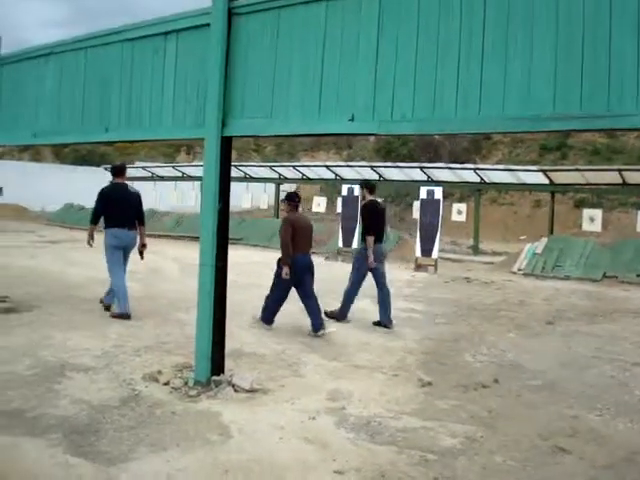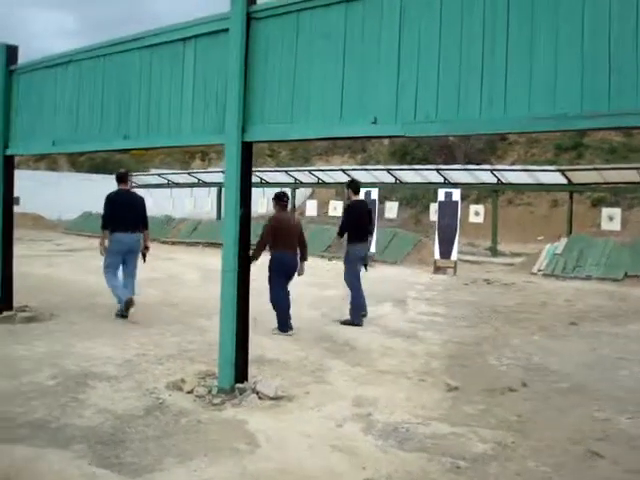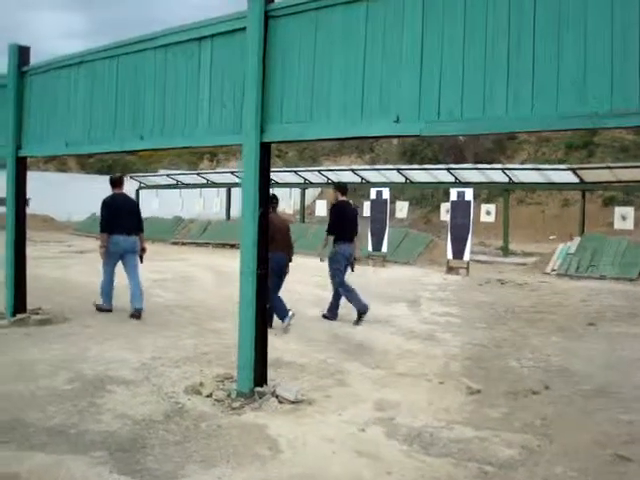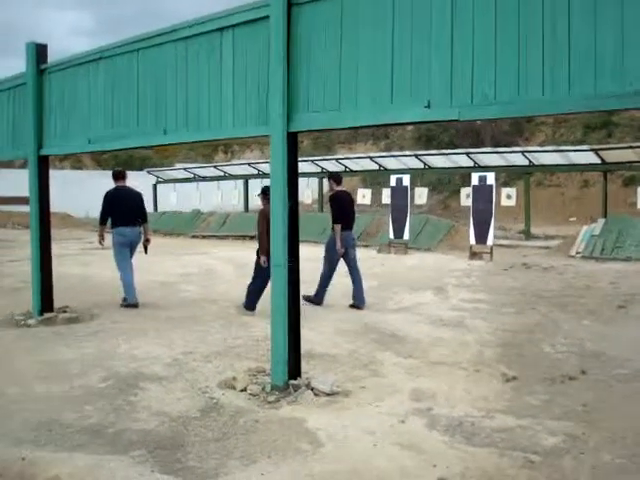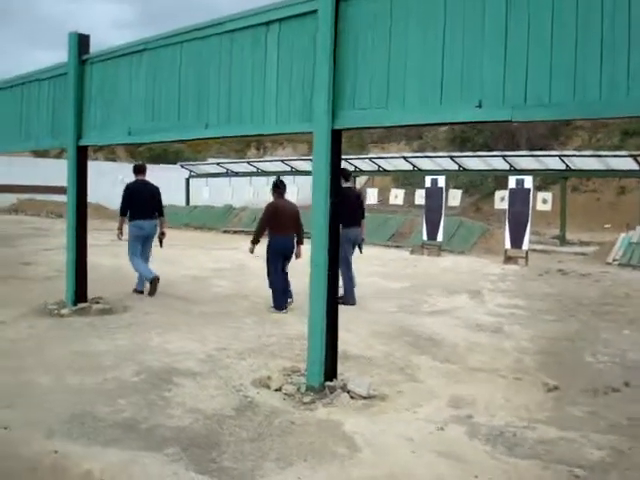
dt=0.4s
person 1, frame 1
left shoulder: (106, 191)
right shoulder: (134, 193)
left elbow: (96, 214)
right elbow: (140, 219)
left wrist: (90, 233)
right wrist: (142, 240)
left hip: (113, 234)
right hip: (131, 235)
left knee: (116, 273)
right knee: (120, 271)
left ankle: (123, 310)
right ankle: (108, 301)
person 1, frame 2
left shoulder: (111, 197)
right shoulder: (139, 199)
left elbow: (106, 221)
right elbow: (144, 223)
left wrist: (102, 241)
right wrist: (146, 243)
left hip: (117, 238)
right hip: (135, 238)
left knee: (110, 272)
right knee: (130, 276)
left ankle: (126, 299)
right ankle: (123, 309)
person 1, frame 3
left shoulder: (108, 201)
right shoulder: (133, 202)
left elbow: (104, 225)
right elbow: (140, 225)
left wrist: (103, 245)
right wrist: (142, 244)
left hip: (115, 240)
right hip: (131, 241)
left knee: (108, 274)
right knee: (133, 276)
left ankle: (106, 304)
right ankle: (137, 308)
person 1, frame 4
left shoulder: (110, 194)
right shoulder: (136, 194)
left elbow: (104, 216)
right elbow: (143, 216)
left wrist: (100, 234)
right wrist: (147, 234)
left hip: (120, 232)
right hip: (135, 232)
left knee: (124, 267)
right knee: (127, 262)
left ankle: (131, 300)
right ankle: (129, 295)
person 1, frame 5
left shoulder: (130, 187)
right shoulder: (154, 188)
left elbow: (124, 209)
right elbow: (160, 210)
left wrist: (120, 227)
right wrist: (162, 228)
left hip: (137, 225)
right hip: (152, 225)
left knee: (135, 257)
right knee: (144, 257)
left ankle: (151, 277)
right ankle: (140, 286)
person 2, frame 1
left shoulder: (366, 206)
right shoulder: (381, 207)
left elbow: (369, 231)
left wrist: (370, 254)
left hip: (368, 249)
right hip: (380, 248)
left knee: (354, 282)
right knee: (381, 284)
left ankle: (342, 313)
right ankle: (386, 319)
person 2, frame 2
left shoulder: (350, 207)
right shoulder: (367, 206)
left elbow: (342, 230)
left hip: (354, 247)
right hip: (364, 246)
left knee: (353, 281)
right knee: (353, 279)
left ankle: (356, 318)
right ankle: (361, 309)
person 2, frame 3
left shoulder: (336, 207)
right shoulder: (352, 208)
left elbow: (331, 230)
left wrist: (323, 249)
right wrist: (354, 252)
left hip: (339, 247)
right hip: (349, 247)
left knee: (338, 282)
right knee: (338, 280)
left ankle: (361, 307)
right ankle: (331, 312)
person 2, frame 4
left shoulder: (334, 196)
right shoulder: (349, 196)
left elbow: (336, 220)
left wrist: (338, 242)
left hip: (338, 236)
right hip: (350, 235)
left knee: (328, 269)
right knee: (353, 268)
left ankle: (318, 298)
right ankle: (359, 301)
person 2, frame 5
left shoulder: (341, 194)
right shoulder: (357, 193)
left elbow: (338, 217)
right elbow: (362, 215)
right wrist: (362, 233)
left hip: (346, 231)
right hip: (357, 231)
left knee: (345, 264)
right knee: (347, 261)
left ankle: (349, 297)
right ankle: (348, 292)
person 3, frame 1
left shoulder: (288, 219)
right shoulder: (307, 221)
left elbow: (286, 243)
left wrist: (285, 265)
left hip: (292, 261)
right hip: (306, 260)
left knee: (277, 293)
right knee: (308, 295)
left ankle: (266, 319)
right ankle: (318, 327)
person 3, frame 2
left shoulder: (274, 219)
right shoulder: (295, 220)
left elbow: (263, 241)
right elbow: (303, 243)
left wrist: (252, 259)
right wrist: (302, 262)
left hip: (279, 259)
right hip: (293, 259)
left knee: (277, 294)
right knee: (282, 291)
left ankle: (285, 327)
right ankle: (285, 324)
person 3, frame 3
left shoulder: (267, 220)
right shoulder: (284, 222)
right elbow: (289, 244)
right wrist: (288, 262)
left hip: (271, 259)
right hip: (283, 259)
left knee: (268, 292)
right knee: (272, 290)
left ankle: (285, 314)
right ankle: (267, 321)
person 3, frame 4
left shoulder: (264, 212)
left elbow: (263, 234)
left wrist: (263, 254)
left hip: (268, 251)
left knee: (259, 280)
left ankle: (249, 306)
person 3, frame 5
left shoulder: (272, 206)
right shoulder: (293, 206)
left elbow: (262, 226)
right elbow: (299, 228)
left wrist: (253, 243)
right wrist: (299, 246)
left hip: (276, 242)
right hip: (290, 243)
left knee: (275, 274)
right knee: (282, 272)
left ankle: (280, 306)
right ankle: (287, 297)
